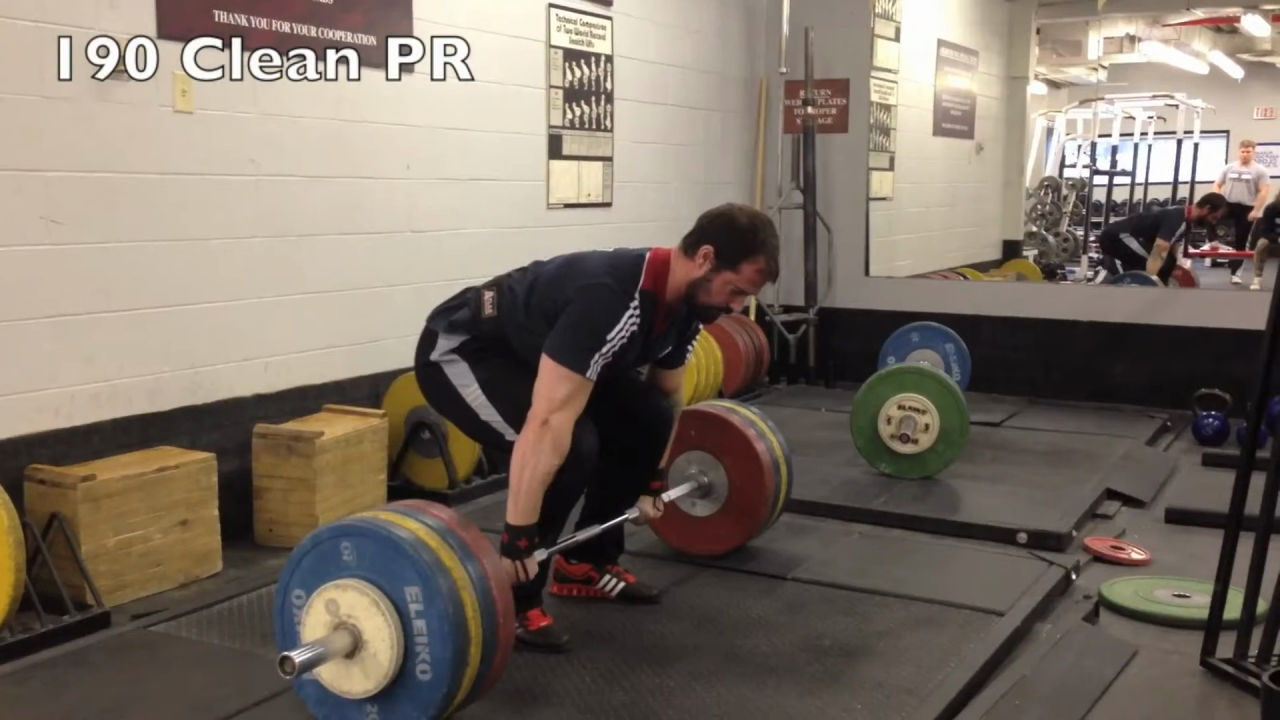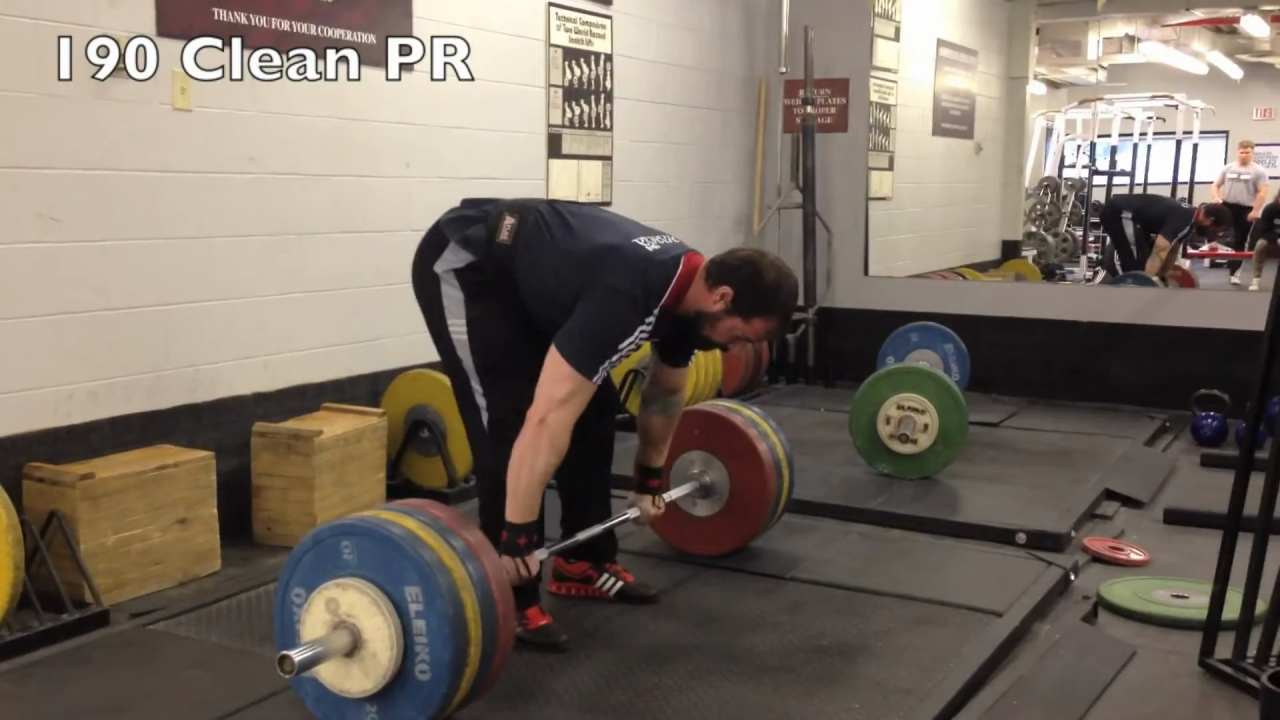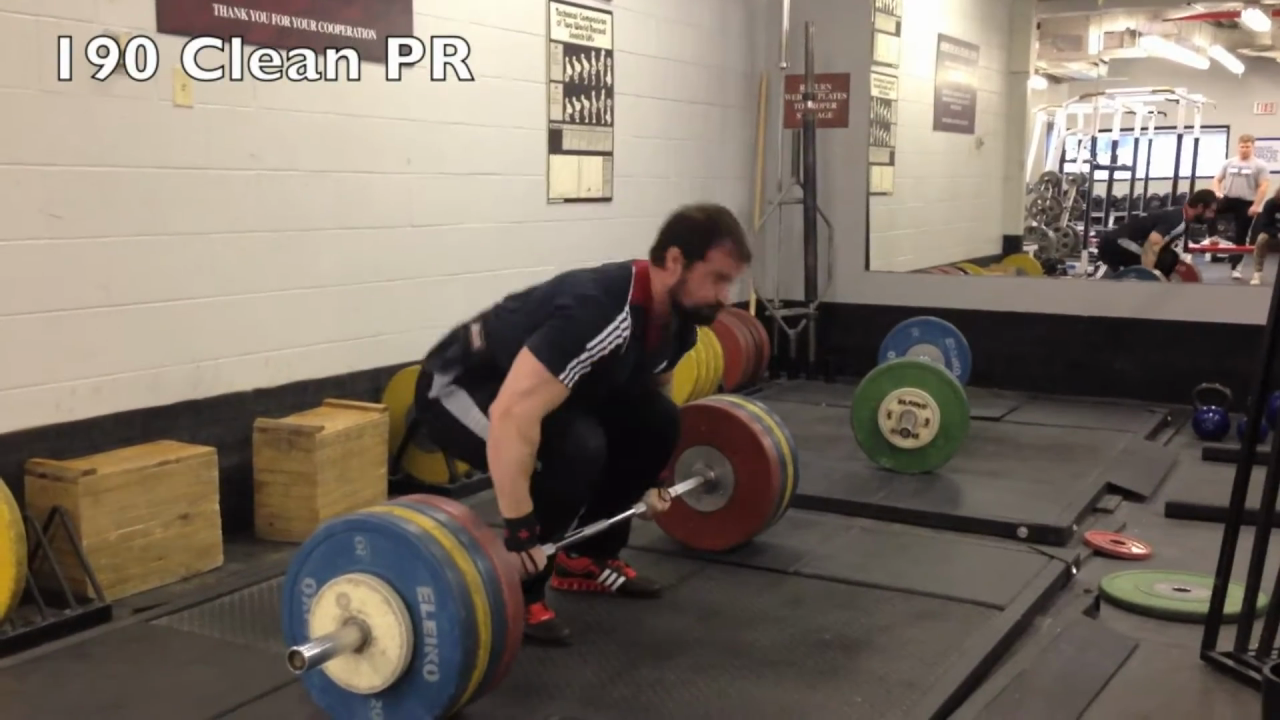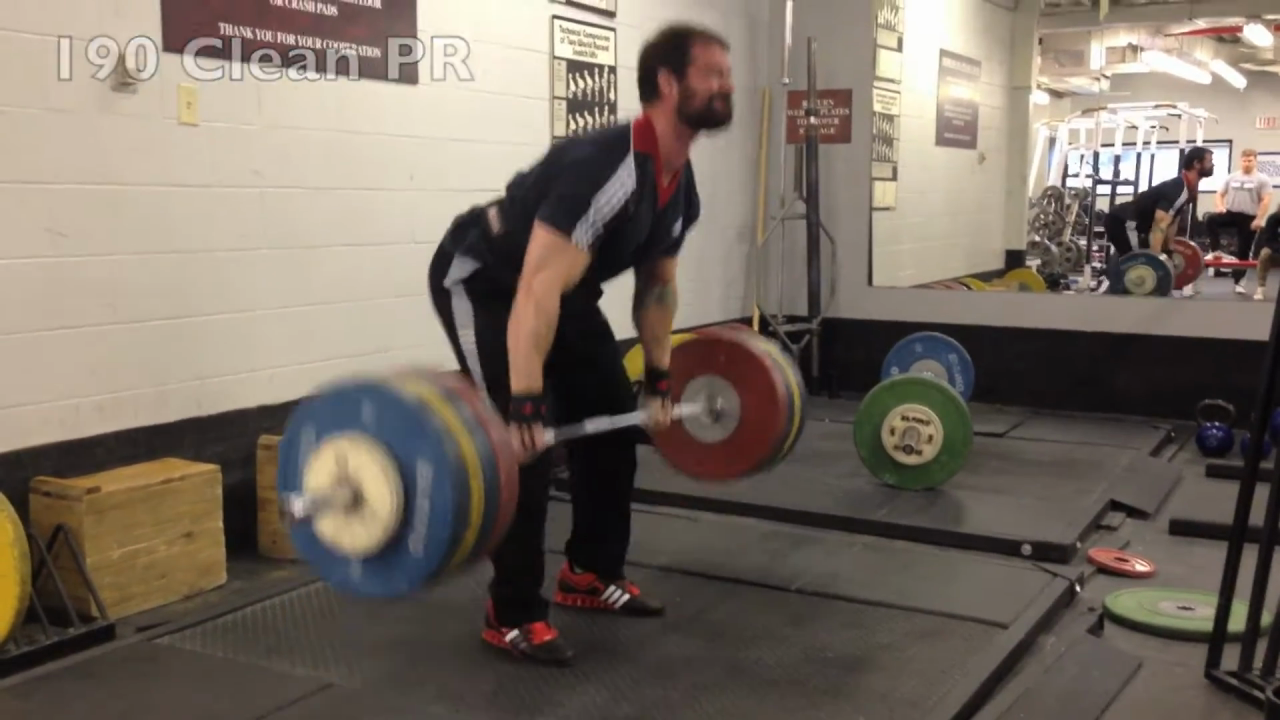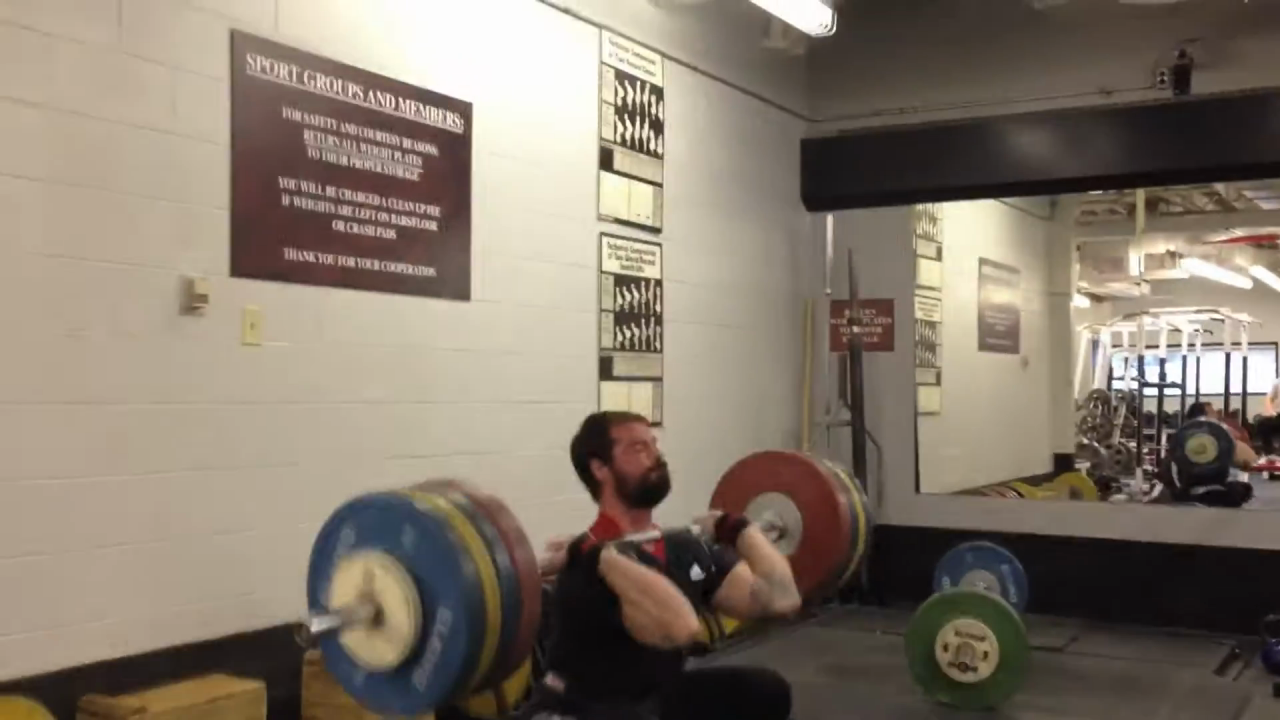
dt=1s
person 1, frame 1
left shoulder: (682, 303)
right shoulder: (608, 297)
left elbow: (666, 393)
right elbow: (548, 422)
left wrist: (652, 482)
right wrist: (517, 539)
left hip: (528, 351)
right hip: (460, 352)
left knee: (648, 418)
right knee: (572, 447)
left ankle: (586, 562)
right ankle: (511, 599)
person 1, frame 2
left shoulder: (688, 283)
right shoulder: (628, 295)
left elbow: (665, 392)
right elbow: (548, 418)
left wrist: (650, 481)
right wrist: (517, 537)
left hip: (523, 270)
right hip: (463, 263)
left knee: (595, 408)
right knee: (510, 420)
left ankle: (583, 561)
right ankle: (507, 596)
person 1, frame 3
left shoulder: (674, 320)
right shoulder: (596, 313)
left elbow: (653, 390)
right elbow: (512, 416)
left wrist: (651, 477)
right wrist: (519, 532)
right hip: (455, 385)
left knee: (657, 419)
right knee: (578, 446)
left ankle: (588, 556)
person 1, frame 4
left shoulder: (681, 188)
right shoulder: (606, 167)
left elbow: (657, 286)
right elbow: (538, 290)
left wrist: (659, 381)
right wrist: (522, 406)
left hip: (563, 284)
right hip: (480, 279)
left knee: (611, 418)
right knee: (523, 442)
left ankle: (591, 571)
right ankle: (512, 616)
person 1, frame 5
left shoulder: (686, 550)
right shoulder: (592, 569)
left elbow: (781, 599)
right elbow: (681, 627)
left wrist: (736, 528)
right wrist: (601, 558)
left knee: (766, 695)
